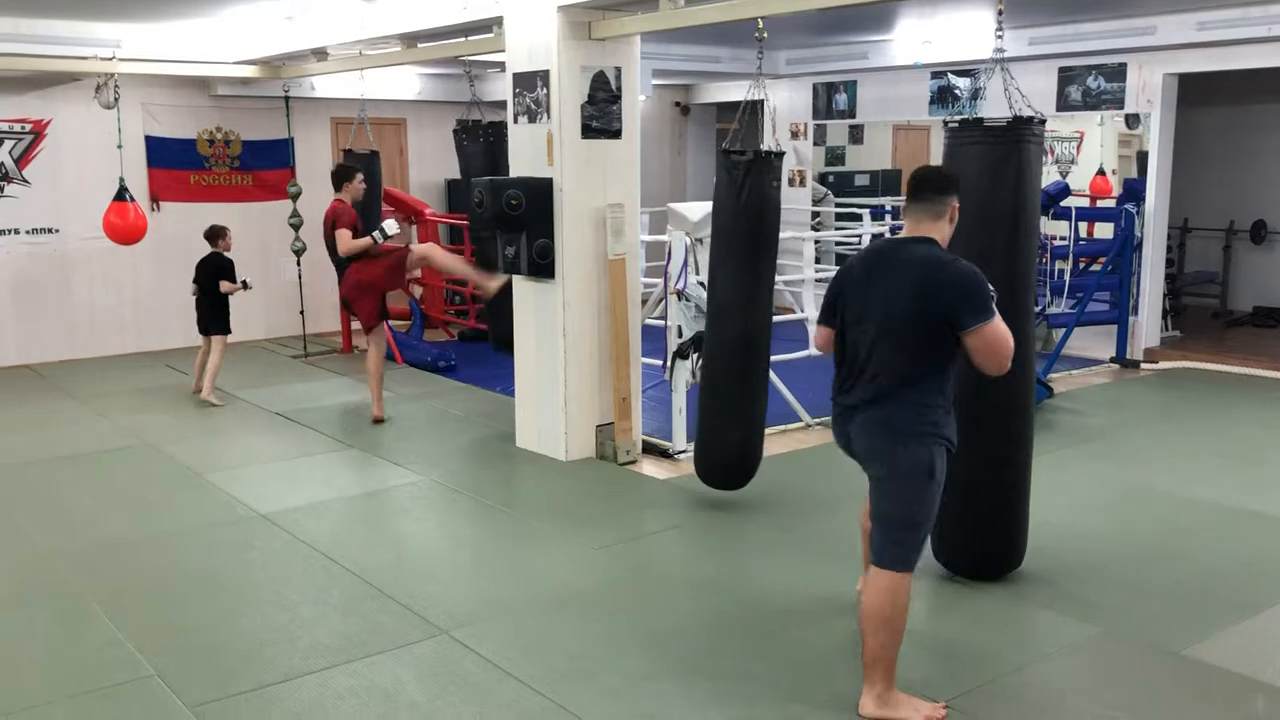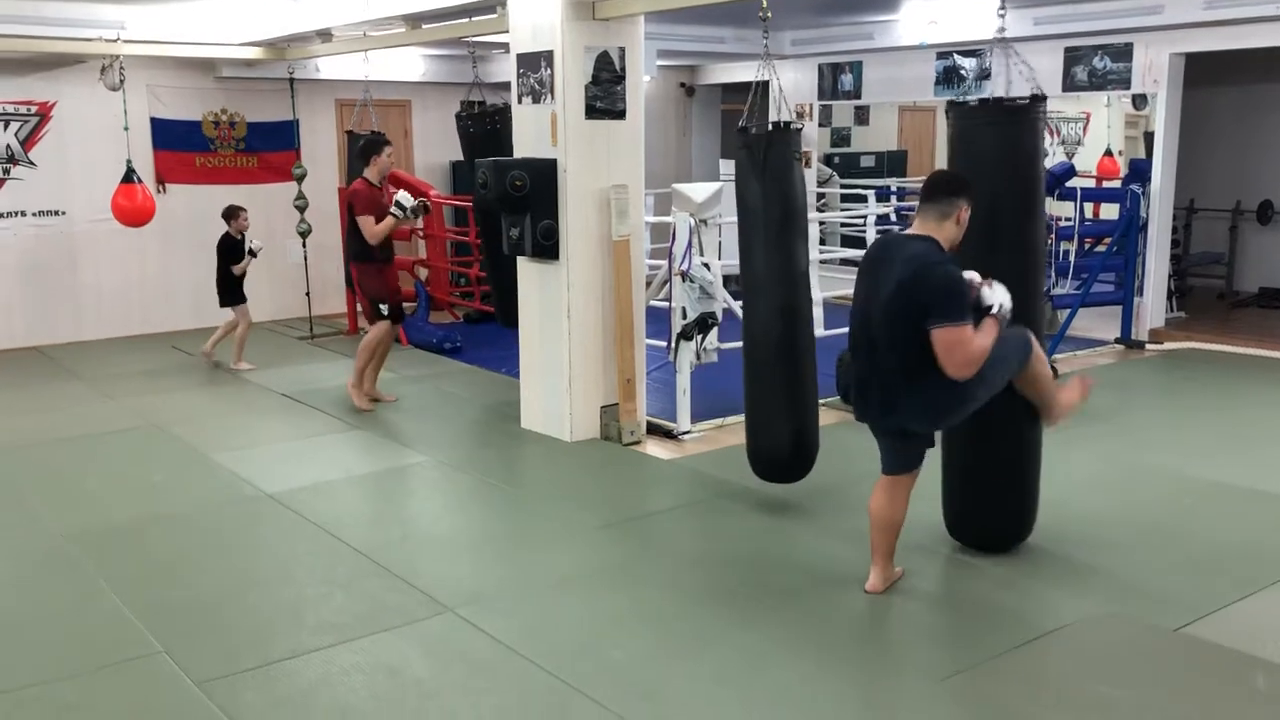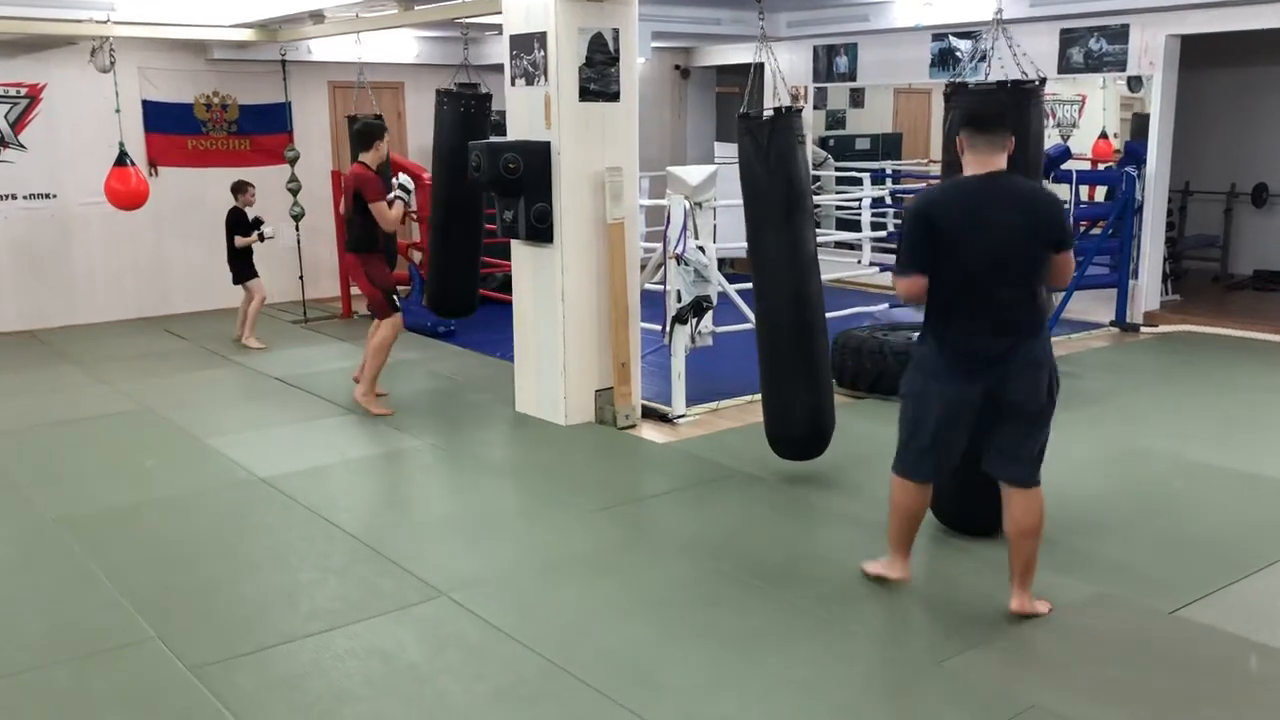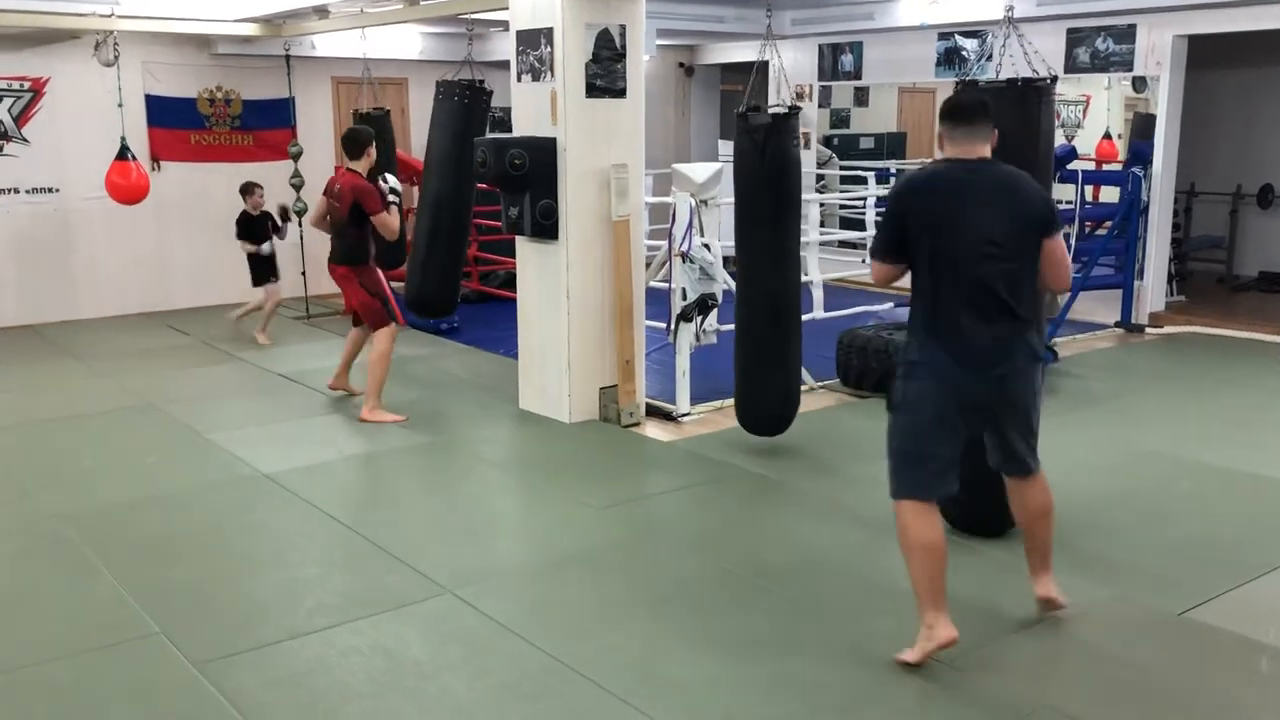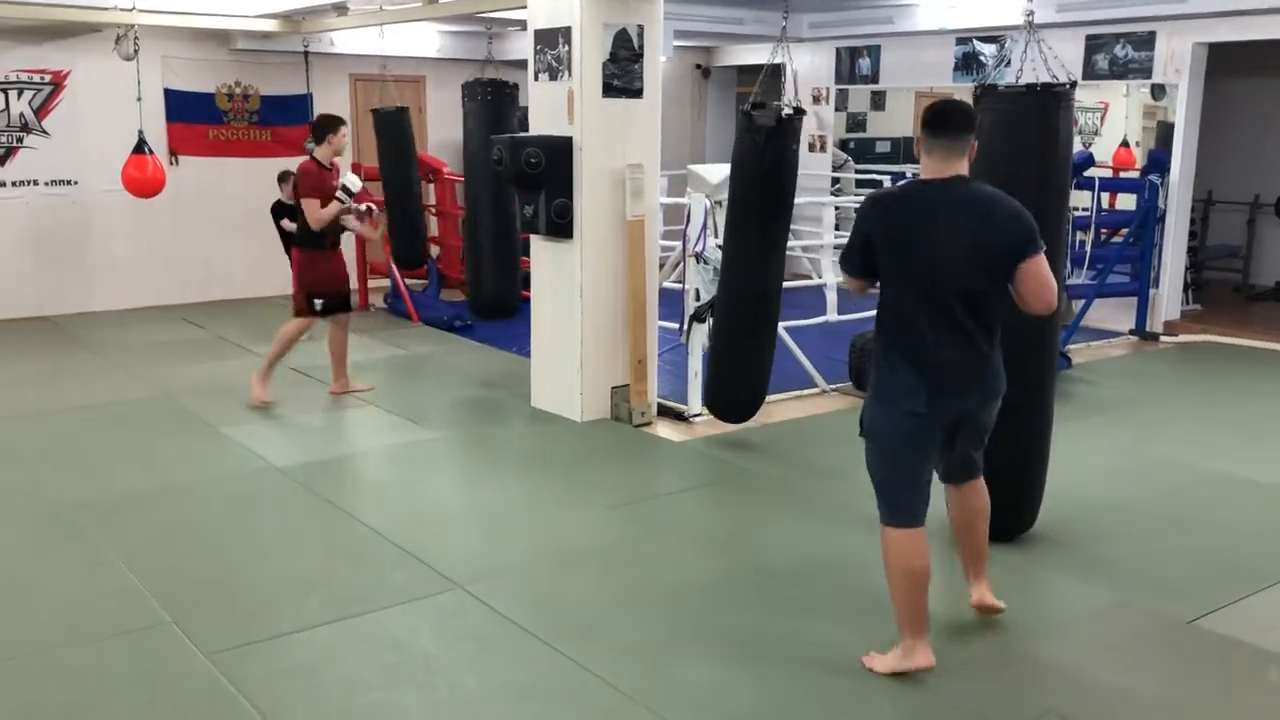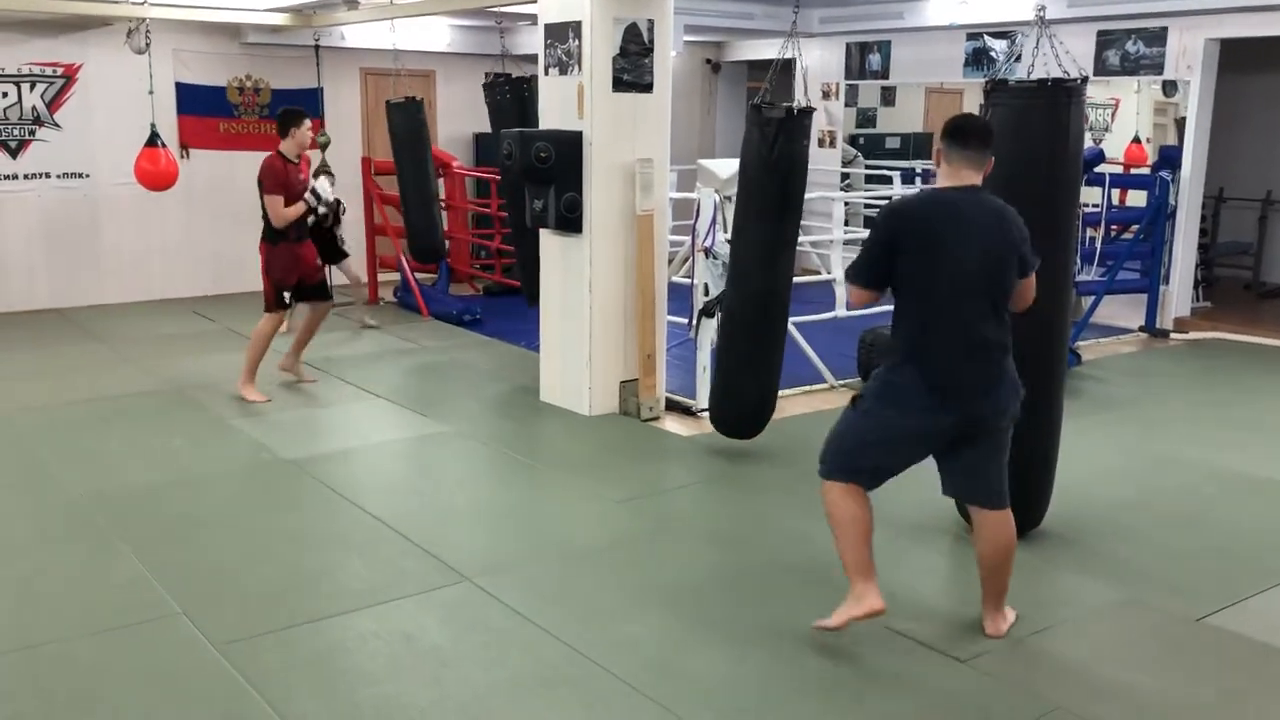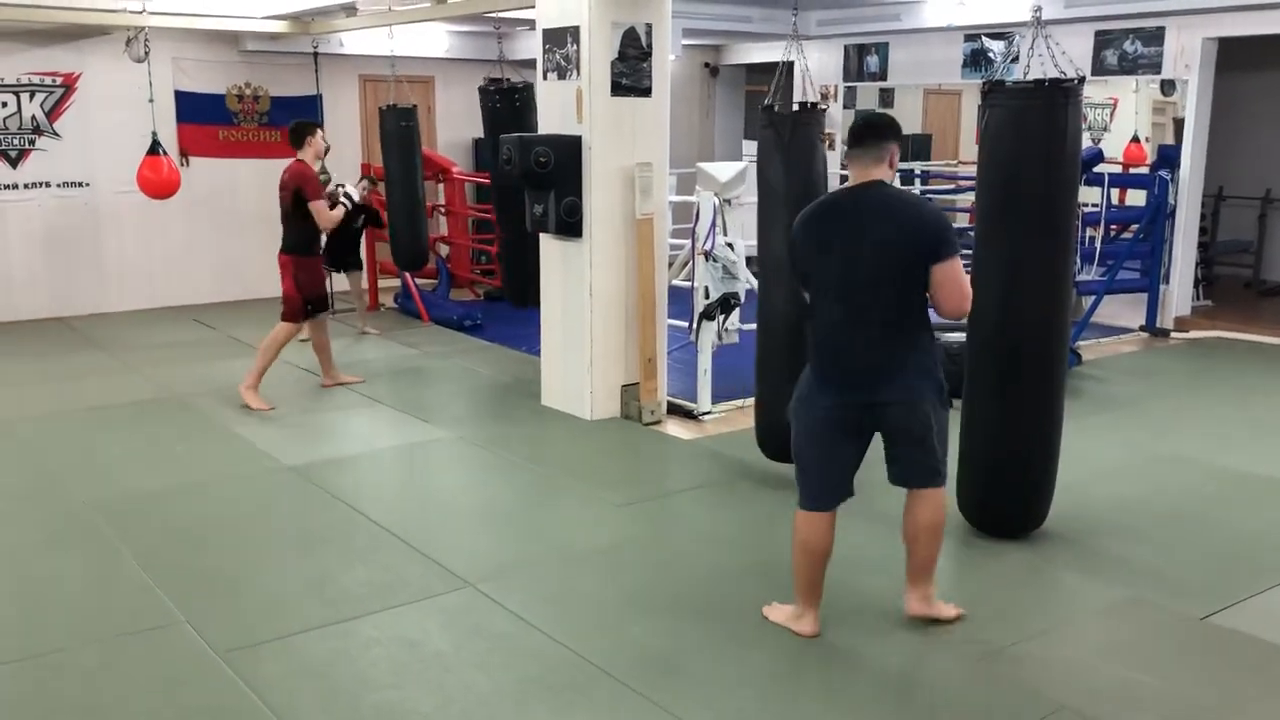
dt=0.5s
person 1, frame 1
left shoulder: (859, 264)
right shoulder: (957, 276)
left elbow: (824, 341)
right elbow: (997, 361)
right wrist: (985, 305)
left hip: (853, 418)
right hip: (908, 428)
left knee: (887, 496)
right knee: (895, 558)
left ankle: (870, 585)
person 1, frame 2
left shoulder: (880, 251)
right shoulder: (943, 276)
right elbow: (961, 366)
right wrist: (994, 318)
left hip: (869, 396)
right hip: (930, 398)
left knee: (897, 472)
right knee: (1020, 343)
left ankle: (881, 572)
right ankle: (1053, 405)
person 1, frame 3
left shoulder: (930, 205)
right shoulder: (1045, 205)
left elbow: (909, 290)
right elbow: (1061, 278)
left hip: (947, 363)
right hip: (1024, 364)
left knee: (915, 469)
right knee: (1021, 482)
left ankle: (896, 560)
right ankle: (1022, 594)
person 1, frame 4
left shoulder: (914, 190)
right shoulder: (1027, 190)
left elbow: (883, 273)
right elbow: (1058, 280)
left hip: (938, 363)
right hip: (1014, 358)
left knee: (914, 492)
right knee: (1021, 468)
left ankle: (935, 622)
right ankle: (1043, 579)
person 1, frame 5
left shoulder: (882, 210)
right shoulder: (1008, 214)
left elbow: (855, 281)
right elbow: (1043, 302)
left hip: (906, 386)
right hip: (978, 380)
left knee: (902, 514)
right knee: (964, 474)
left ankle: (914, 645)
right ankle: (978, 583)
person 1, frame 6
left shoulder: (903, 217)
right shoulder: (1010, 224)
left elbow: (859, 296)
right elbow: (1021, 302)
left hip: (914, 387)
right hip: (990, 389)
left knee: (839, 471)
right knee: (990, 502)
left ankle: (861, 590)
right ankle: (995, 612)
person 1, frame 7
left shoulder: (811, 221)
right shoulder: (927, 217)
right elbow: (957, 307)
left hip: (830, 381)
right hip: (909, 379)
left knee: (817, 499)
right knee: (927, 481)
left ankle: (804, 611)
right ankle: (919, 593)
person 2, frame 1
left shoulder: (333, 212)
right shoulder: (343, 212)
right elbow: (344, 249)
left wrist: (379, 238)
right wrist: (377, 236)
left hip: (351, 284)
right hip: (363, 274)
left knee: (376, 341)
right knee: (427, 251)
left ankle: (377, 407)
right ankle: (484, 283)
person 2, frame 2
left shoulder: (379, 188)
right shoulder: (359, 191)
right elbow: (373, 237)
left wrist: (410, 212)
right wrist: (398, 213)
left hip: (386, 265)
right hip: (367, 268)
left knee: (391, 328)
right knee: (381, 327)
left ankle: (370, 386)
right ankle: (355, 383)
person 2, frame 3
left shoulder: (357, 173)
right shoulder: (366, 178)
left elbow: (345, 210)
right elbow: (390, 224)
left wrist: (389, 199)
right wrist: (401, 195)
left hip: (368, 254)
right hip: (364, 258)
left knee: (384, 317)
right knee: (392, 319)
left ankle: (364, 372)
right ankle: (365, 391)
person 2, frame 4
left shoulder: (336, 181)
right shoulder: (363, 187)
left elbow: (316, 220)
right elbow: (391, 232)
right wrist: (392, 198)
left hip: (340, 262)
right hip: (353, 268)
left knee: (364, 323)
right knee: (386, 329)
left ankle: (340, 378)
right ankle: (372, 407)
person 2, frame 5
left shoulder: (333, 169)
right shoulder: (308, 171)
right elbow: (315, 220)
left wrist: (352, 208)
right wrist: (343, 196)
left hip: (331, 251)
right hip: (310, 254)
left knee: (341, 316)
right knee: (304, 319)
left ankle: (340, 380)
right ankle: (261, 376)
person 2, frame 6
left shoulder: (303, 161)
right shoulder: (272, 166)
right elbow: (278, 219)
left wrist: (319, 201)
right wrist: (311, 201)
left hip: (303, 244)
right hip: (278, 248)
left knee: (321, 304)
right knee: (276, 314)
left ankle: (291, 361)
right ankle: (246, 380)
person 2, frame 7
left shoulder: (292, 172)
right shoulder: (307, 175)
right elbow: (325, 223)
left wrist: (333, 201)
right wrist: (346, 202)
left hip: (306, 255)
right hip: (299, 258)
left knee: (317, 316)
right knee: (291, 323)
left ankle: (330, 374)
right ankle: (250, 385)
